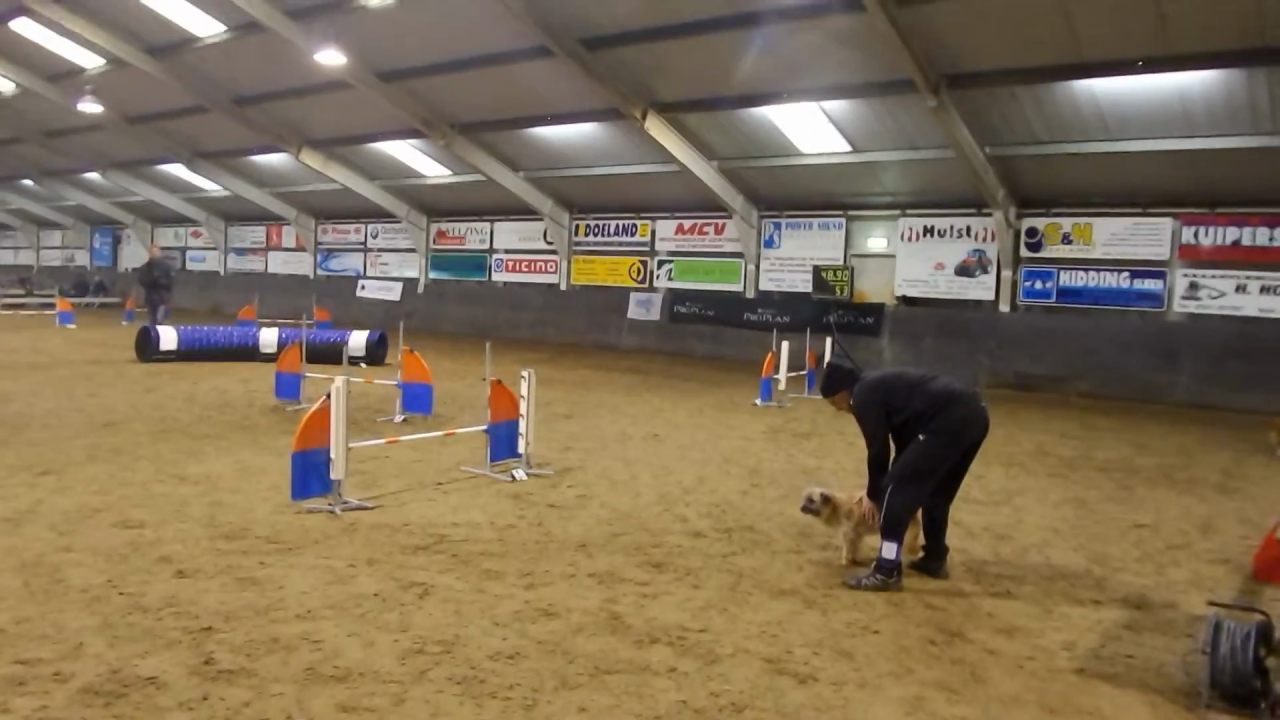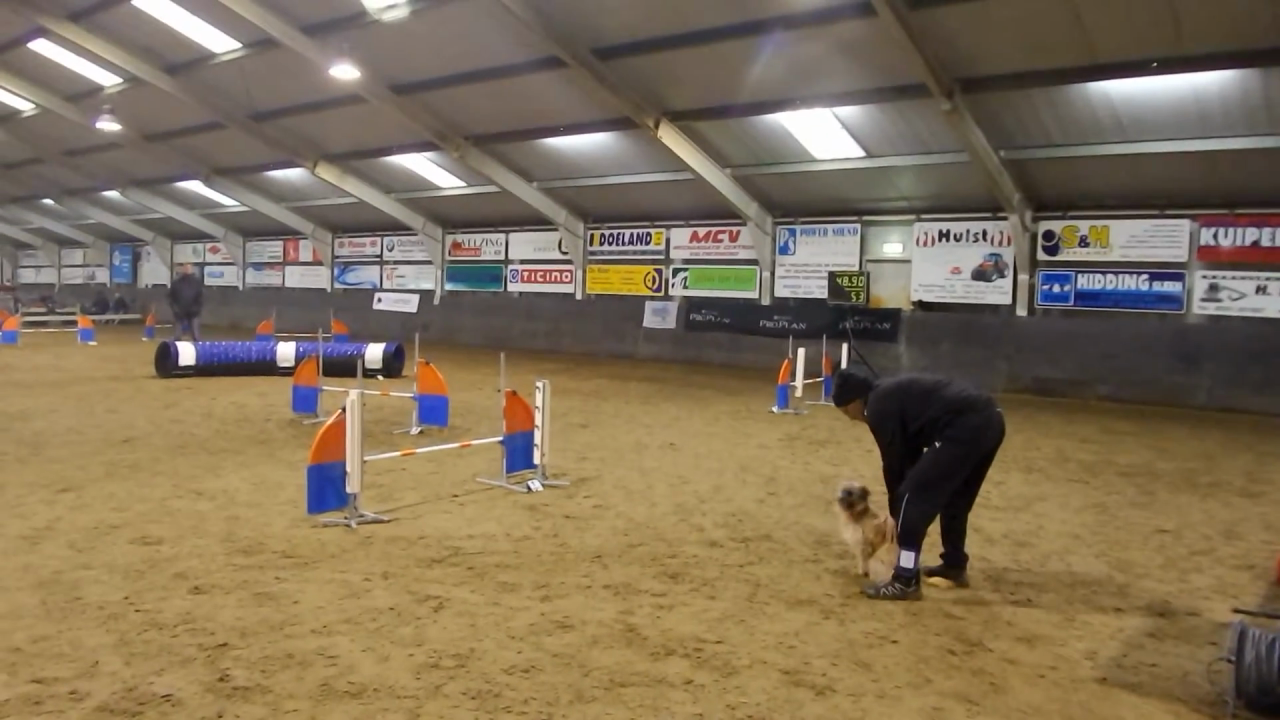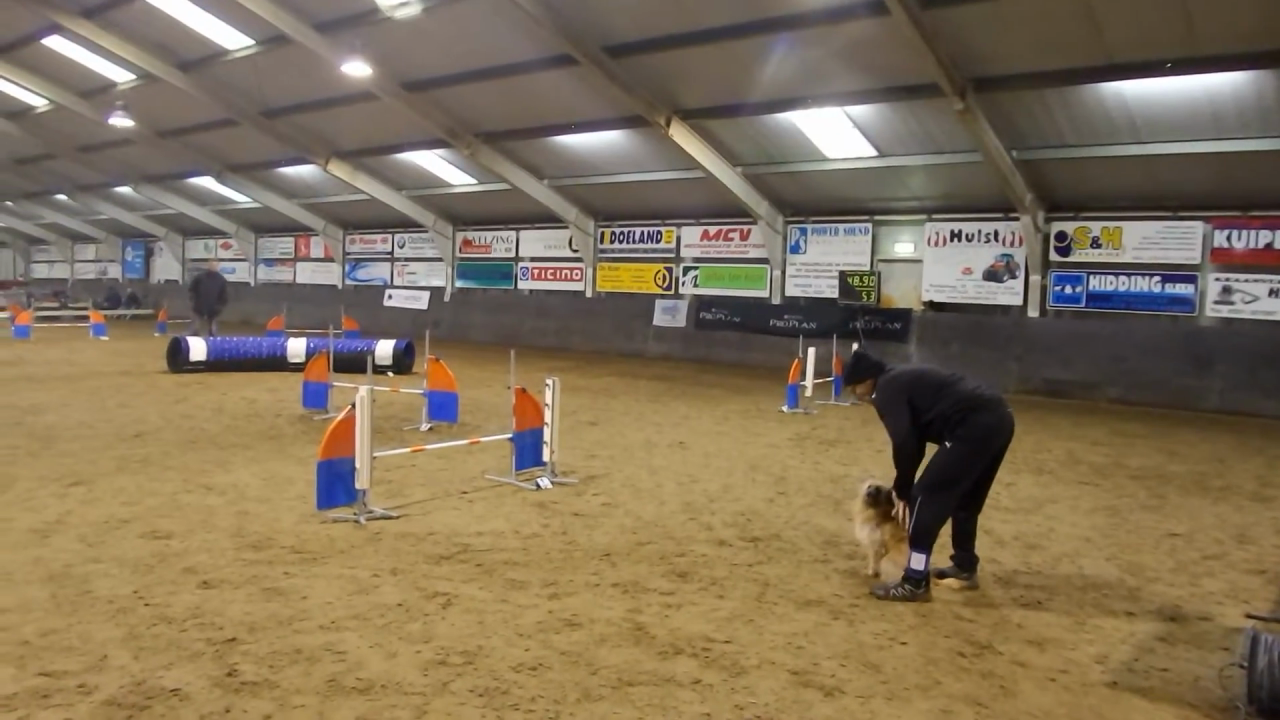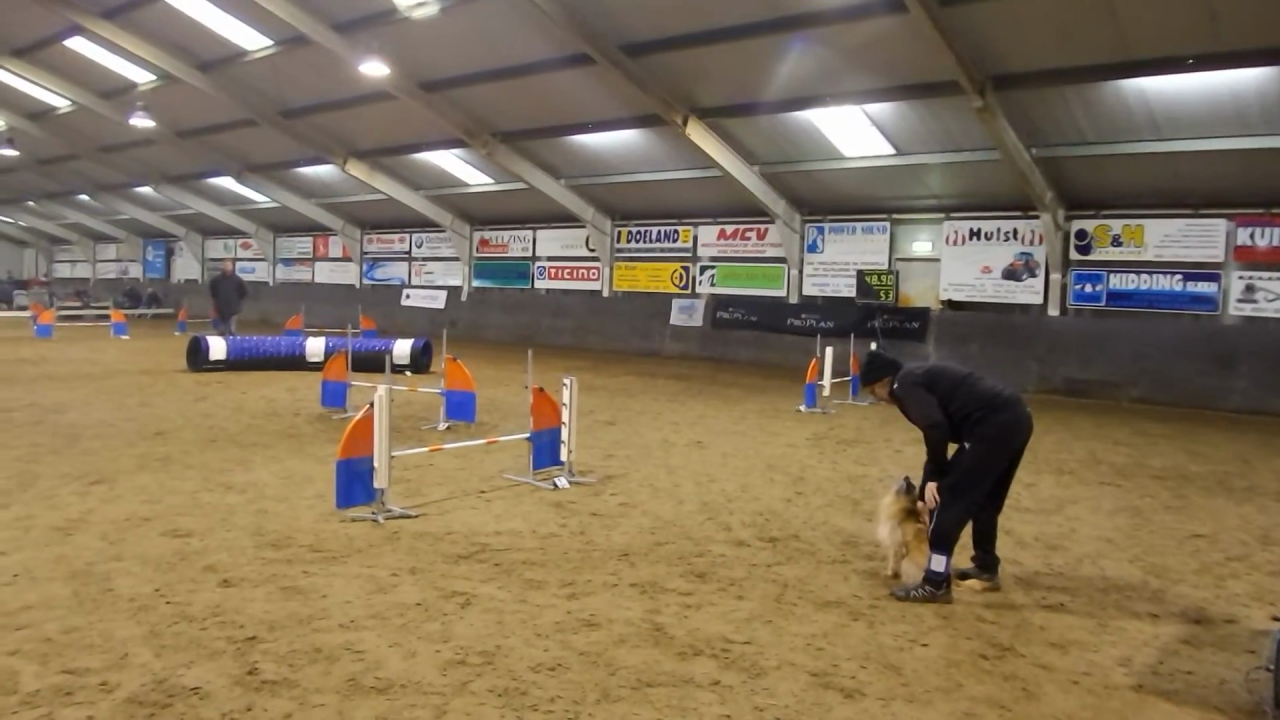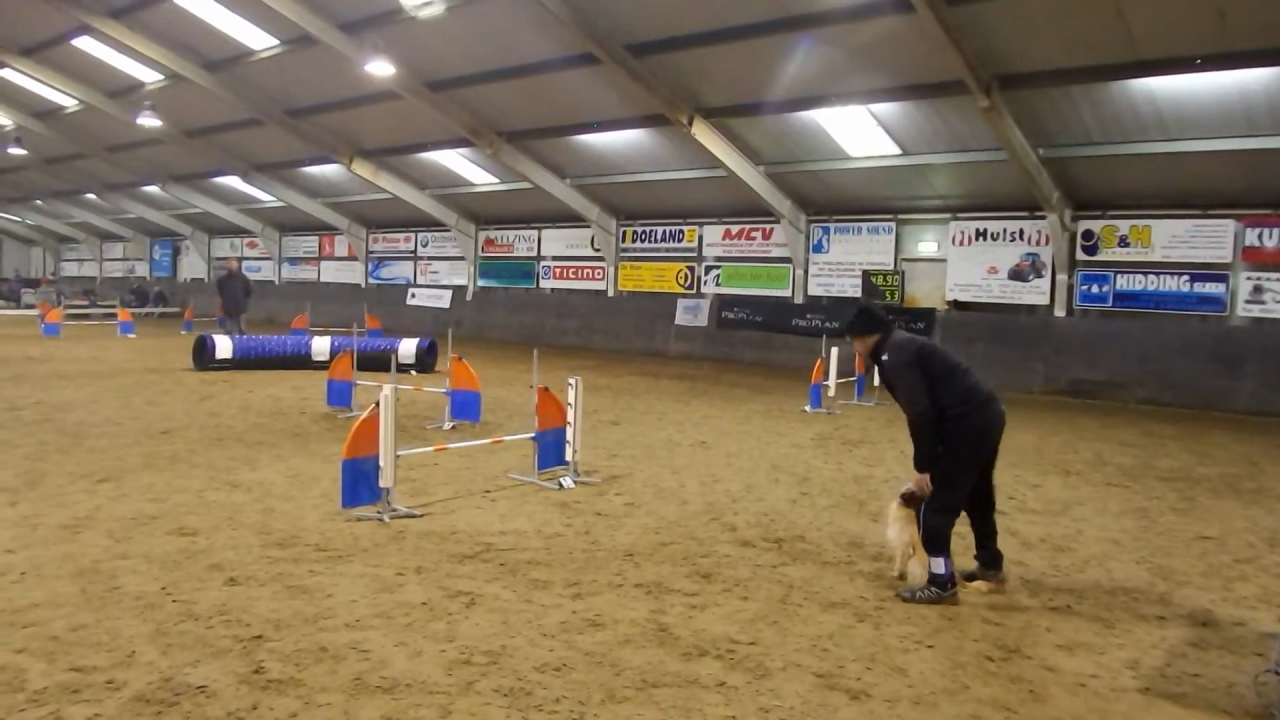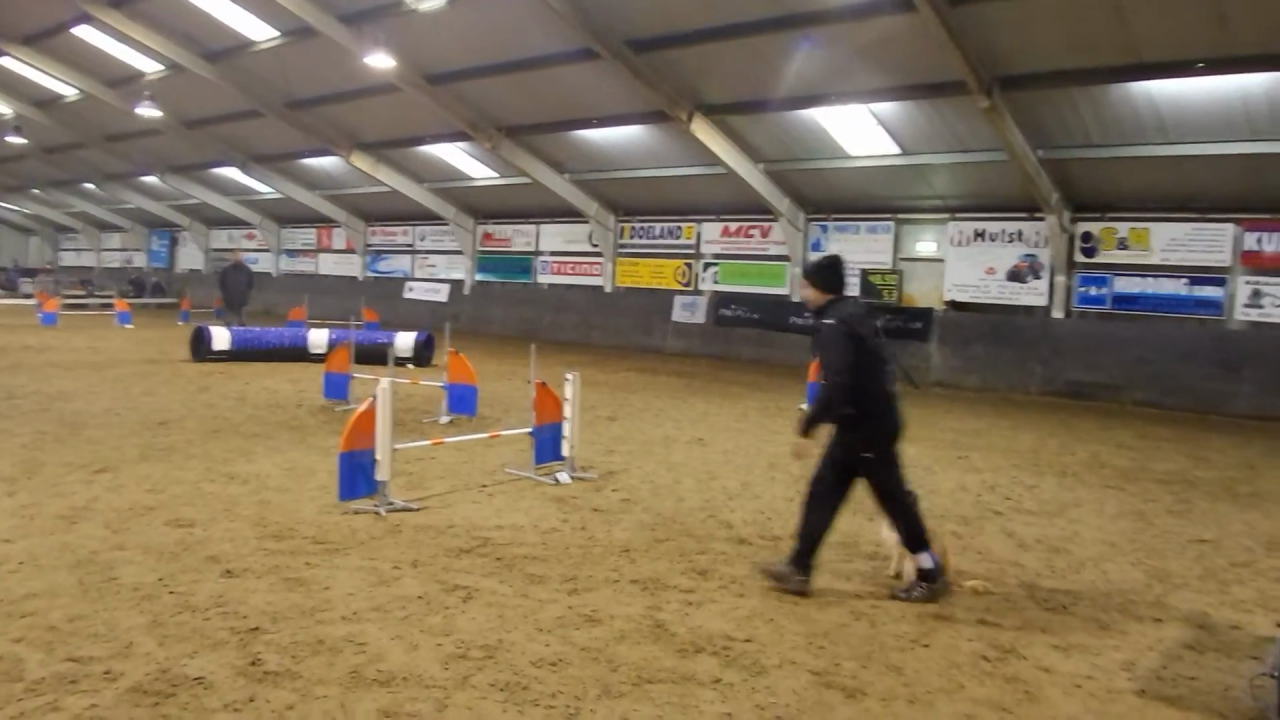
dt=0.5s
person 1, frame 1
left shoulder: (864, 396)
right shoulder: (881, 385)
left elbow: (878, 451)
right elbow: (904, 442)
left wrist: (875, 496)
right wrist: (885, 491)
left hip: (949, 422)
right hip: (974, 413)
left knee: (896, 490)
right knee: (936, 492)
left ankle: (886, 573)
right ankle: (935, 559)
person 1, frame 2
left shoulder: (879, 406)
right shoulder: (893, 393)
left elbow: (894, 462)
right elbow: (912, 453)
left wrist: (896, 511)
right wrist: (902, 509)
left hip: (965, 428)
right hip: (990, 419)
left knee: (914, 497)
right knee: (955, 498)
left ankle: (906, 581)
right ankle: (955, 567)
person 1, frame 3
left shoulder: (886, 390)
right shoulder: (902, 380)
left elbow: (904, 445)
right elbow: (915, 442)
left wrist: (903, 494)
right wrist: (903, 491)
left hip: (975, 426)
right hip: (999, 419)
left knee: (927, 497)
right knee: (965, 499)
left ankle: (915, 582)
right ankle: (965, 568)
person 1, frame 4
left shoulder: (905, 384)
right shoulder: (919, 378)
left elbow: (936, 427)
right elbow: (937, 428)
left wrist: (934, 477)
right wrist: (925, 489)
left hip: (994, 426)
right hip: (1016, 418)
left knee: (947, 500)
right knee: (985, 499)
left ankle: (936, 583)
right ankle: (986, 569)
person 1, frame 5
left shoulder: (895, 356)
right shoulder: (902, 347)
left elbow: (919, 412)
left wrist: (922, 466)
right wrist: (925, 461)
left hip: (966, 422)
right hip: (986, 414)
left knee: (935, 502)
right knee: (975, 497)
left ankle: (941, 584)
right ankle: (991, 566)
person 1, frame 6
left shoulder: (835, 324)
right shoulder: (852, 313)
left elbow: (836, 385)
left wrist: (806, 429)
left hip: (867, 424)
right hip: (861, 421)
left knee: (894, 498)
right knee: (823, 493)
left ankle: (930, 577)
right ankle: (799, 569)
